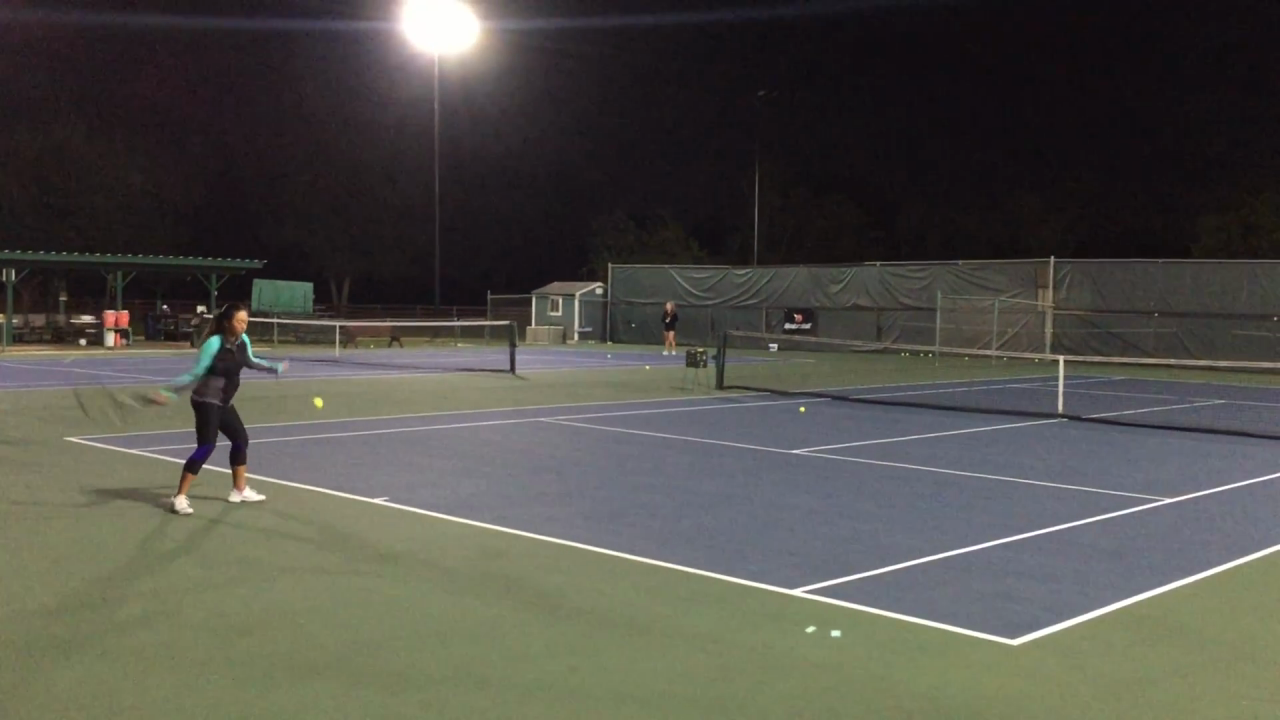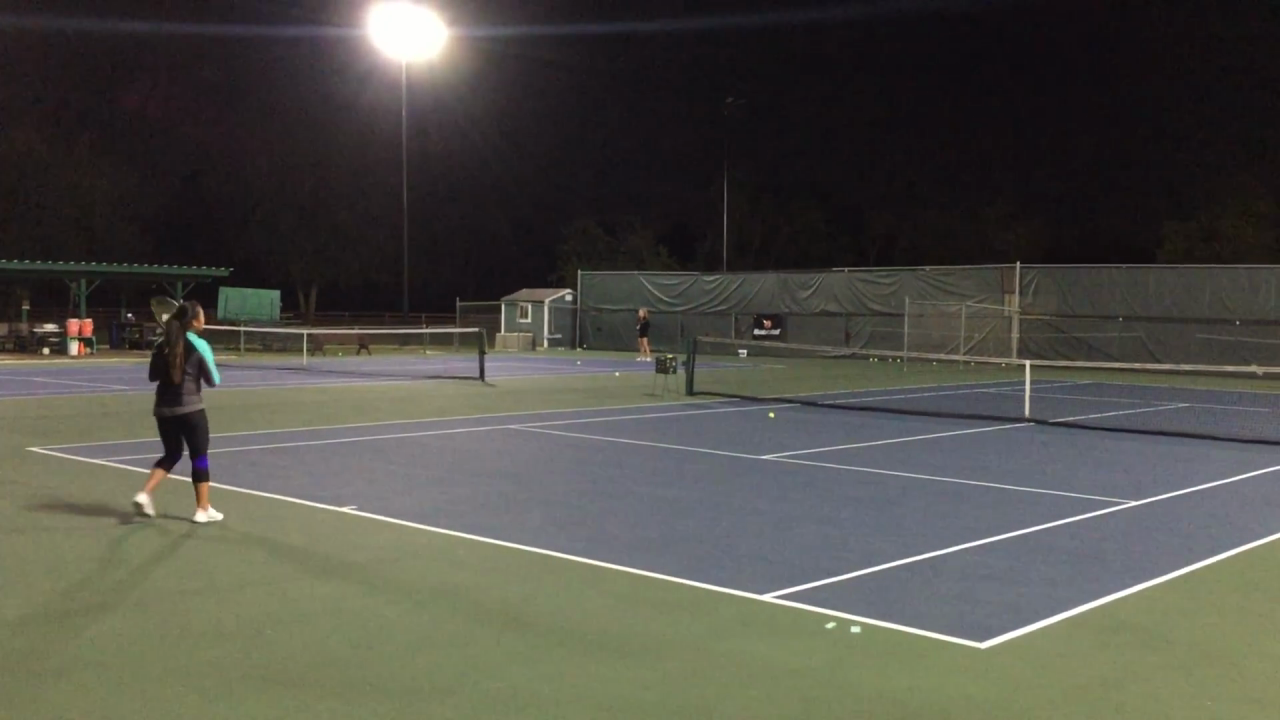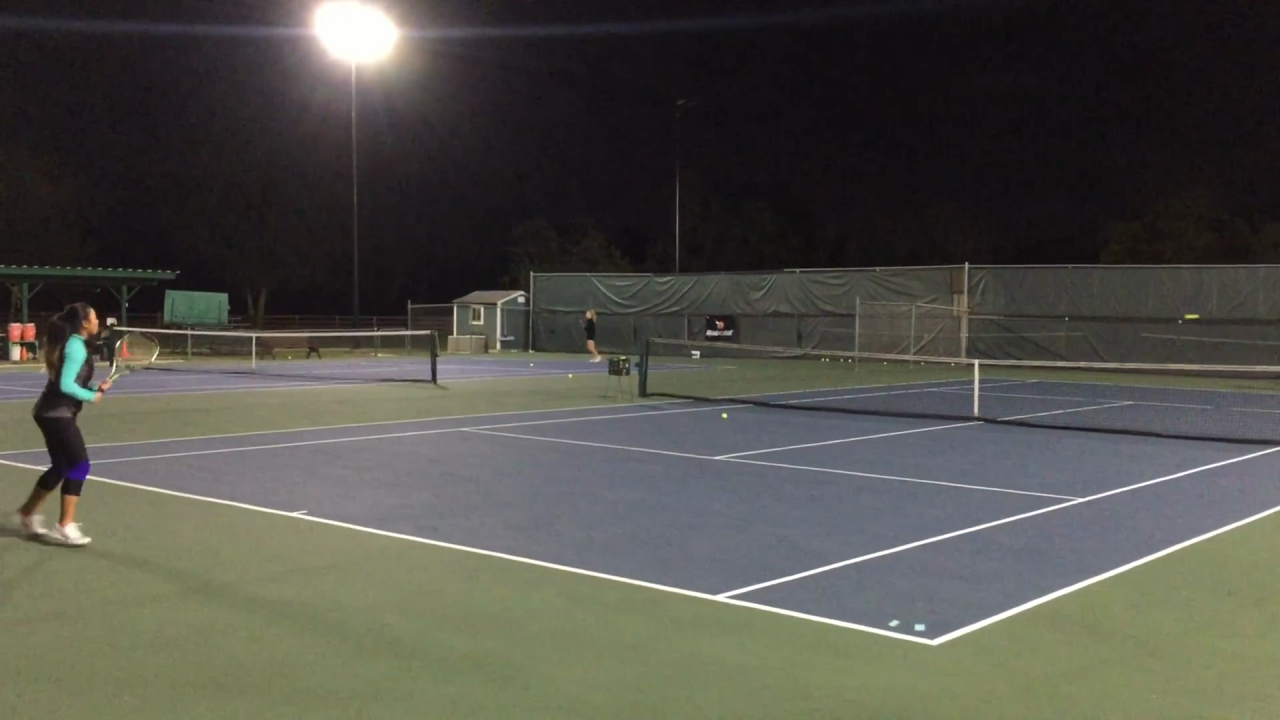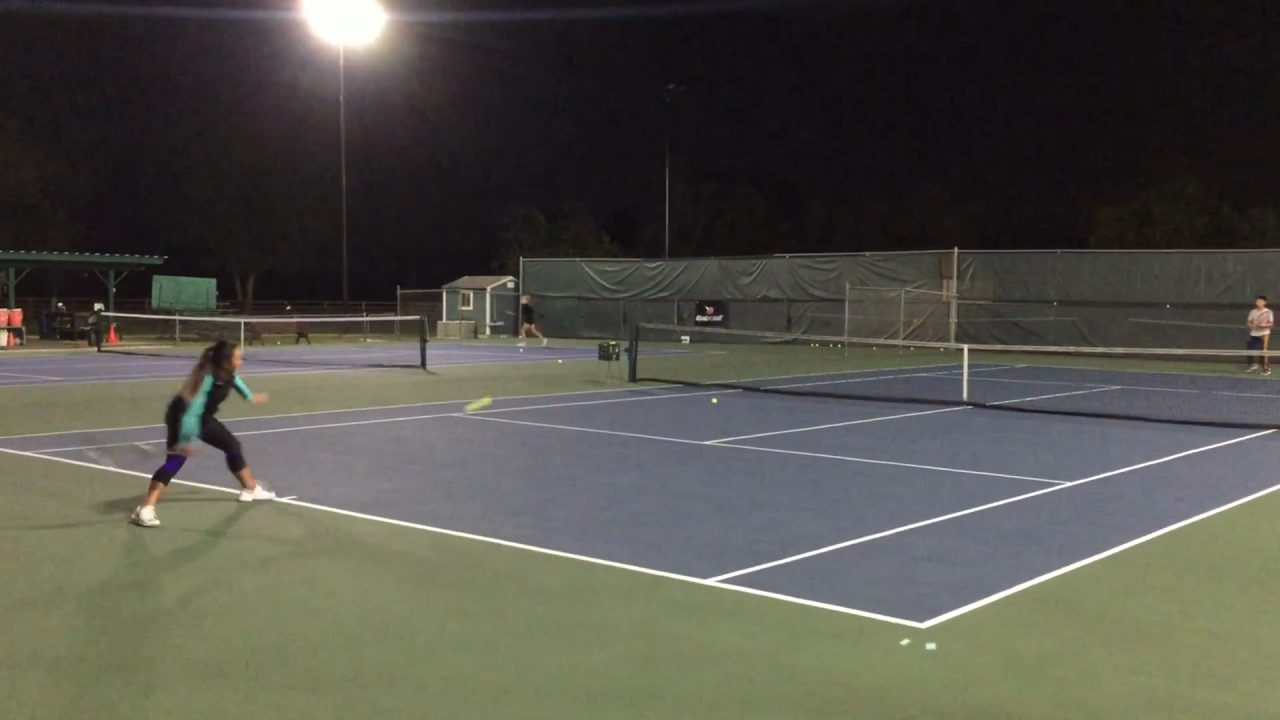
dt=1s
person 1, frame 1
left shoulder: (243, 341)
right shoulder: (214, 344)
left elbow: (249, 362)
right elbow: (196, 374)
left wrist: (275, 368)
right wrist: (170, 393)
left hip: (223, 402)
right hip: (207, 401)
left knee: (240, 440)
right knee: (206, 447)
left ankle: (240, 490)
right ankle: (180, 497)
person 1, frame 2
left shoulder: (162, 345)
right shoulder: (200, 346)
left elbow: (153, 377)
right elbow: (213, 382)
left hip: (164, 409)
right hip: (190, 409)
left knee: (172, 454)
right knee: (199, 457)
left ankle: (145, 495)
right ankle: (203, 509)
person 1, frame 3
left shoulder: (71, 345)
right shoulder: (77, 348)
right elbow: (65, 385)
left wrist: (95, 388)
right wrist: (91, 396)
left hip: (53, 414)
right hip: (57, 415)
left knee: (61, 467)
right knee: (80, 465)
left ankle: (27, 514)
right ankle: (65, 526)
person 1, frame 4
left shoulder: (229, 373)
right shoulder: (206, 380)
left elbow: (236, 382)
right elbow: (192, 411)
left wrist: (250, 396)
right wrist: (187, 440)
left hip: (203, 419)
right hip: (181, 418)
left knee: (232, 446)
right knee: (176, 460)
left ankle: (250, 489)
right ankle: (145, 509)
